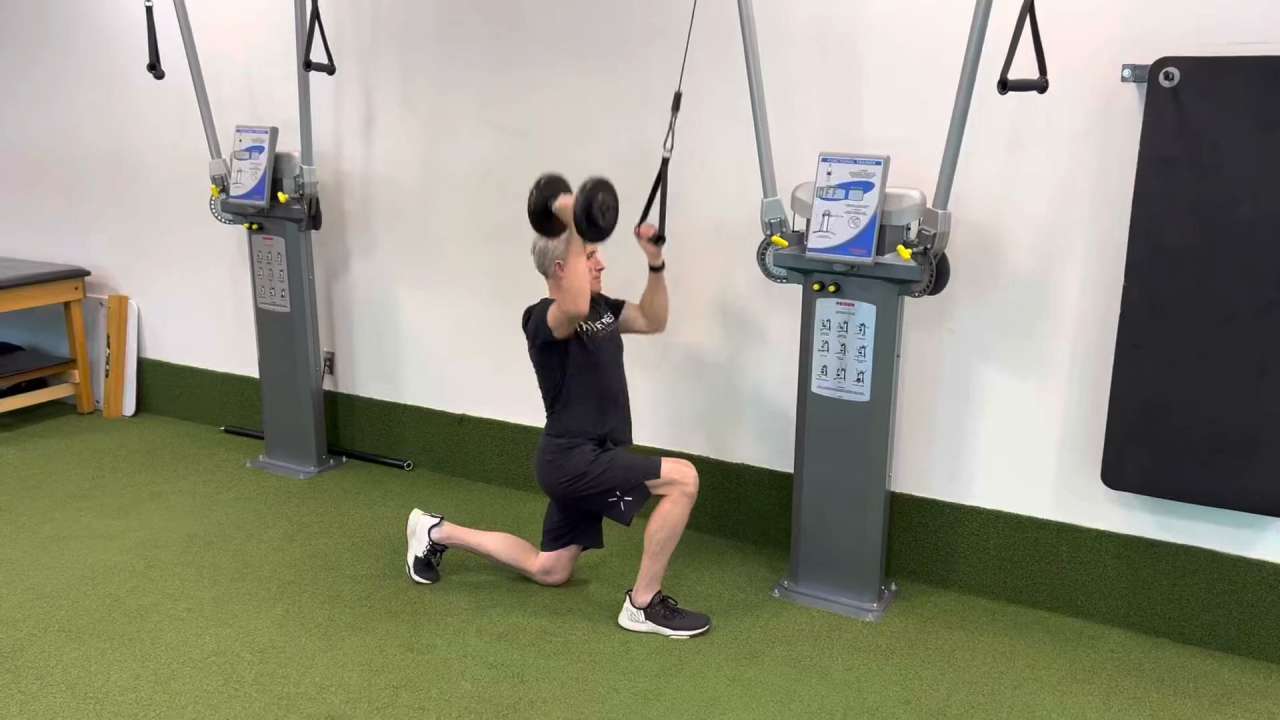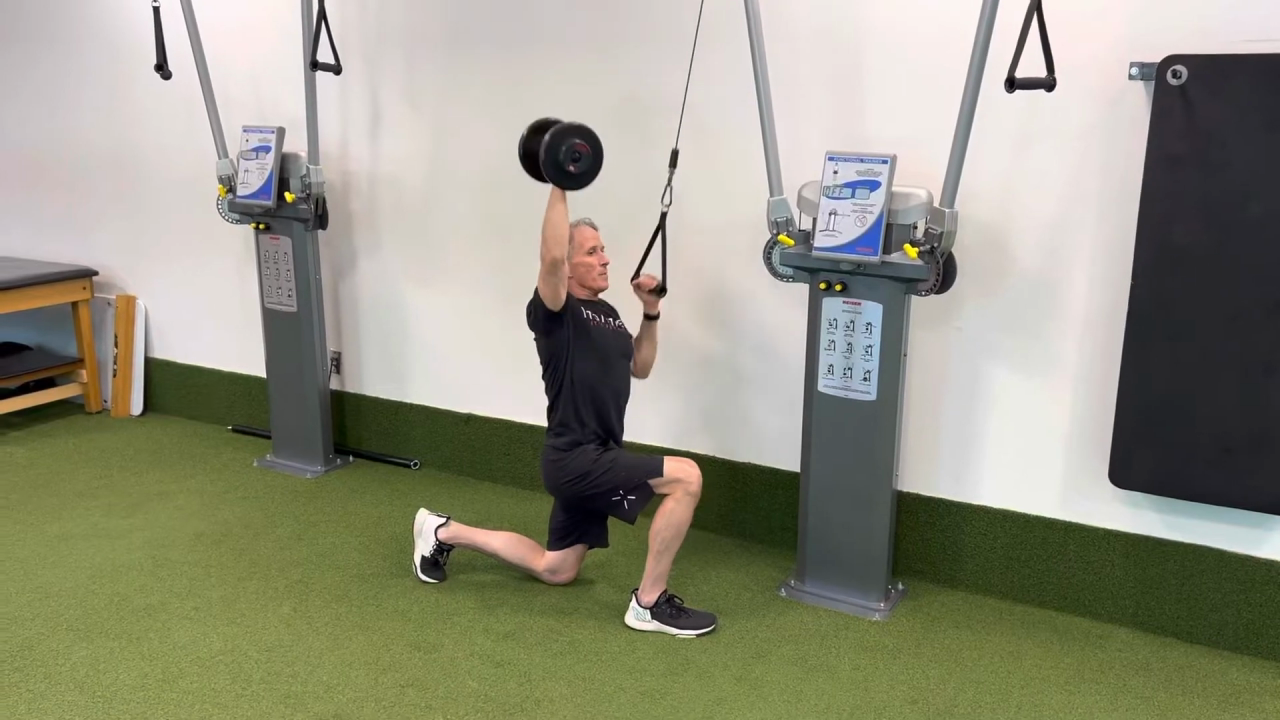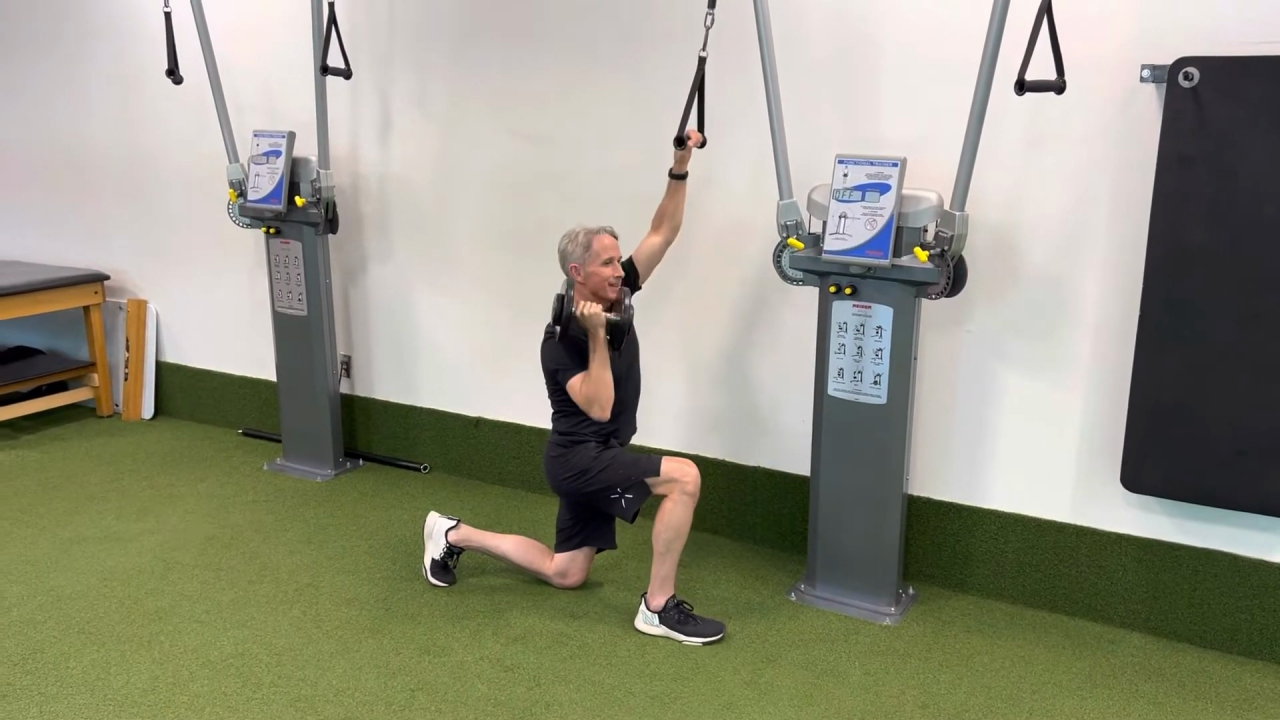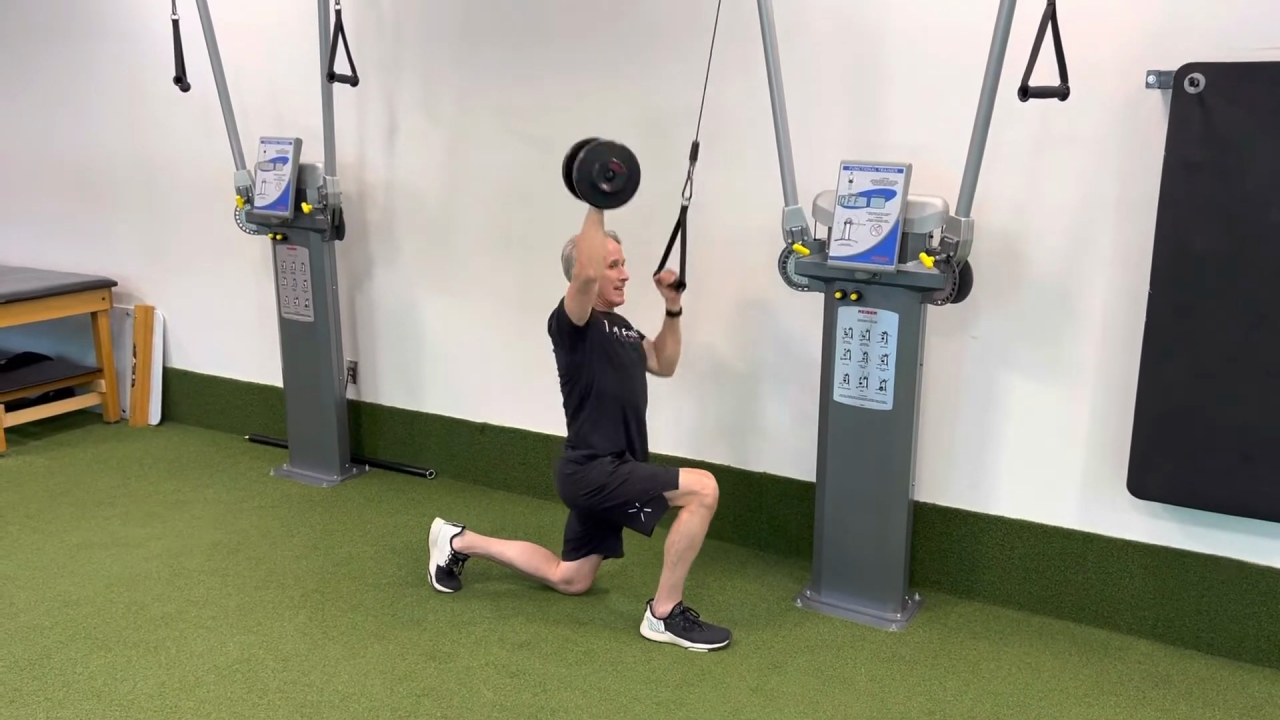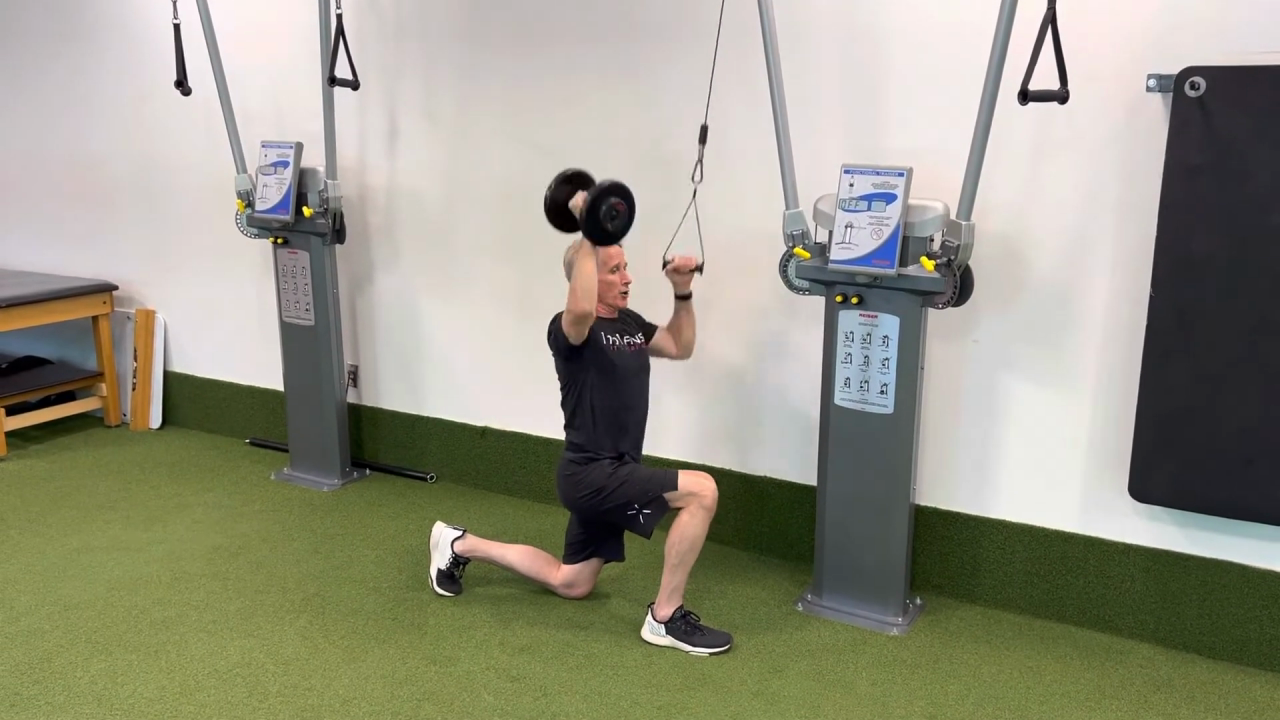
dt=1s
person 1, frame 1
left shoulder: (600, 306)
right shoulder: (542, 318)
left elbow: (655, 321)
right elbow: (574, 308)
left wrist: (654, 259)
right wrist: (572, 227)
left hip: (585, 460)
right hip: (574, 460)
left knee: (548, 570)
right knee: (682, 479)
left ankle: (437, 533)
right ankle: (643, 604)
person 1, frame 2
left shoulder: (605, 312)
right shoulder: (553, 312)
left elbow: (639, 368)
right elbow: (551, 258)
left wrist: (650, 313)
right wrist: (559, 186)
left hip: (591, 457)
right hip: (576, 459)
left knee: (555, 569)
right knee: (685, 477)
left ankle: (444, 533)
right ankle: (649, 603)
person 1, frame 3
left shoulder: (615, 296)
right shoulder: (562, 340)
left elbow: (663, 232)
right elbow: (600, 408)
left wrist: (681, 166)
right wrist: (597, 339)
left hip: (597, 458)
right hip: (579, 459)
left knee: (564, 573)
right knee: (684, 478)
left ankle: (454, 536)
right ankle: (659, 608)
person 1, frame 4
left shoulder: (619, 326)
right shoulder: (568, 321)
left elbow: (666, 364)
right elbow: (587, 278)
left wrist: (671, 304)
right wrist: (597, 202)
left hip: (605, 471)
right hip: (593, 471)
left knee: (569, 579)
right knee: (702, 489)
left ankle: (459, 543)
right ankle: (664, 614)
person 1, frame 5
left shoulder: (628, 321)
right shoulder: (567, 328)
left elbow: (681, 347)
right elbow: (581, 309)
left wrist: (681, 291)
right wrist: (586, 231)
left hip: (609, 473)
right hip: (592, 474)
left knee: (570, 583)
right knee: (701, 489)
left ankle: (460, 546)
right ankle: (665, 617)
